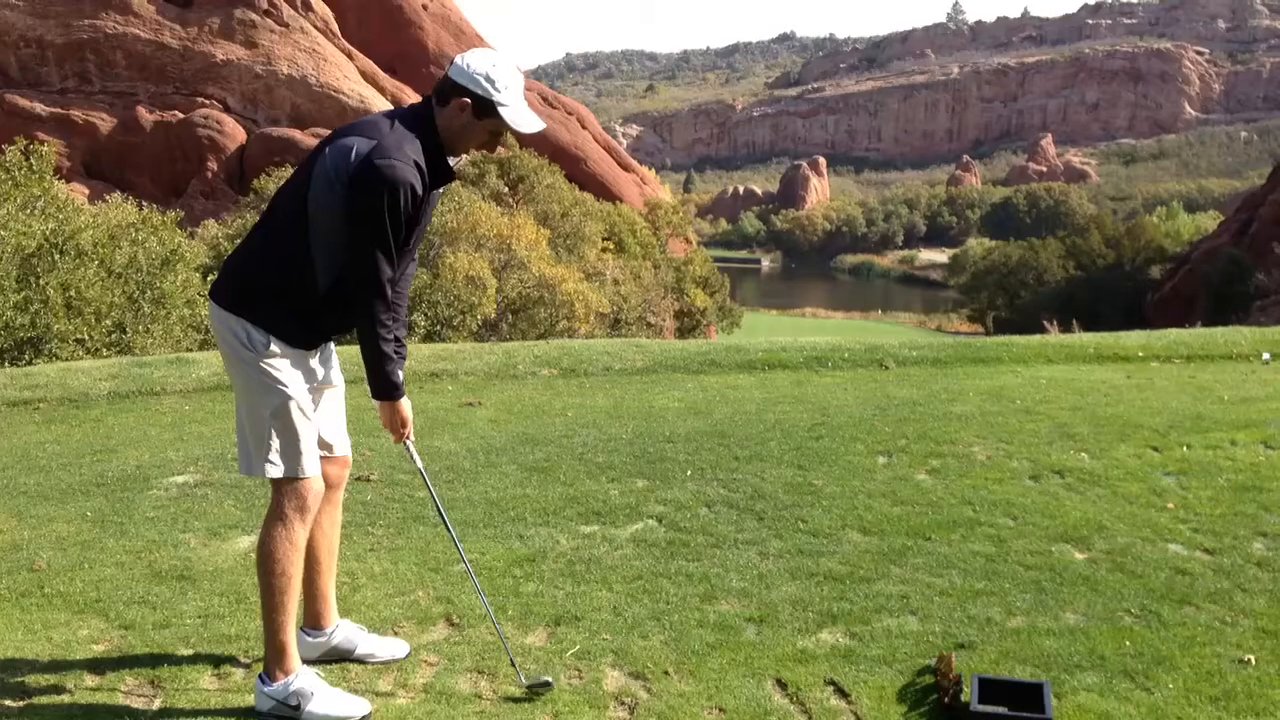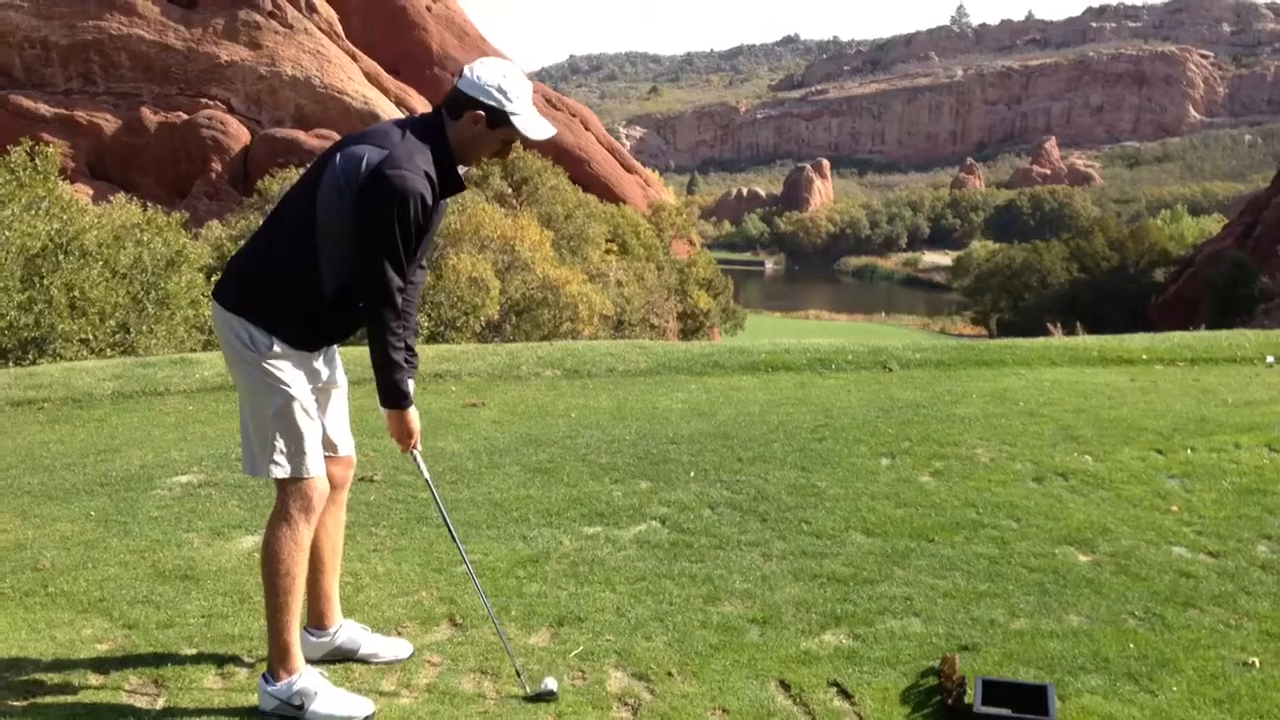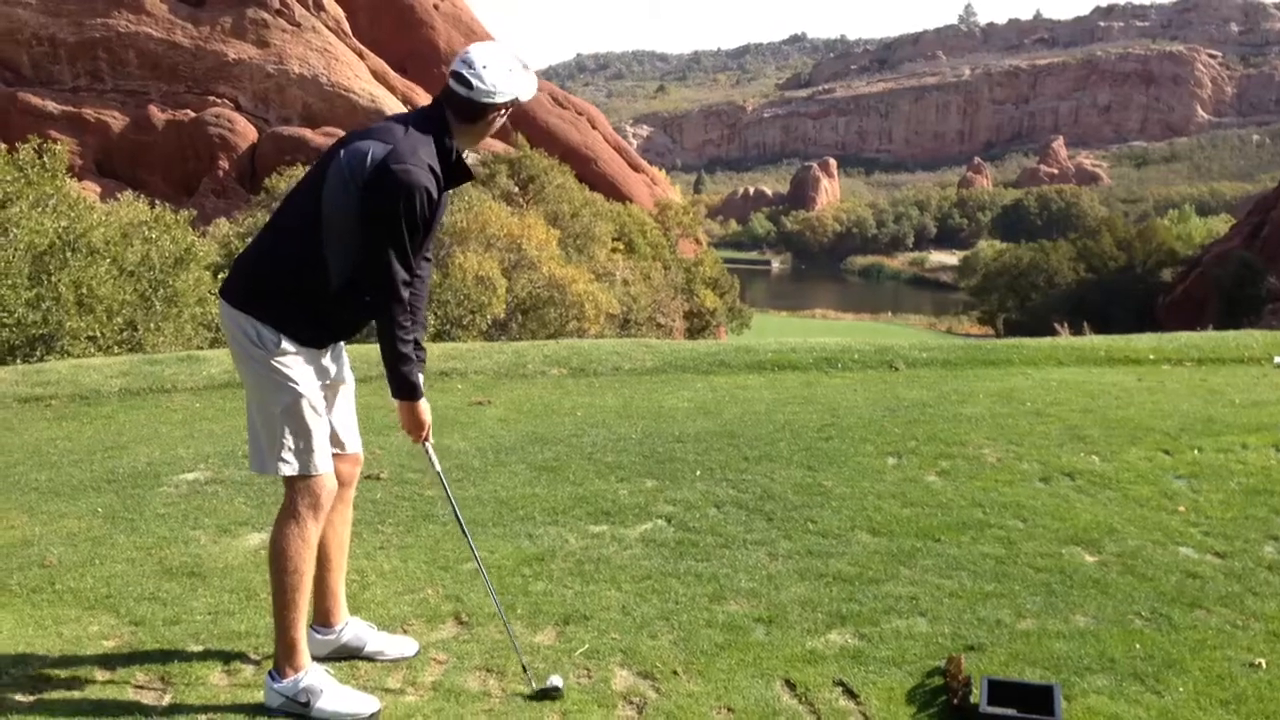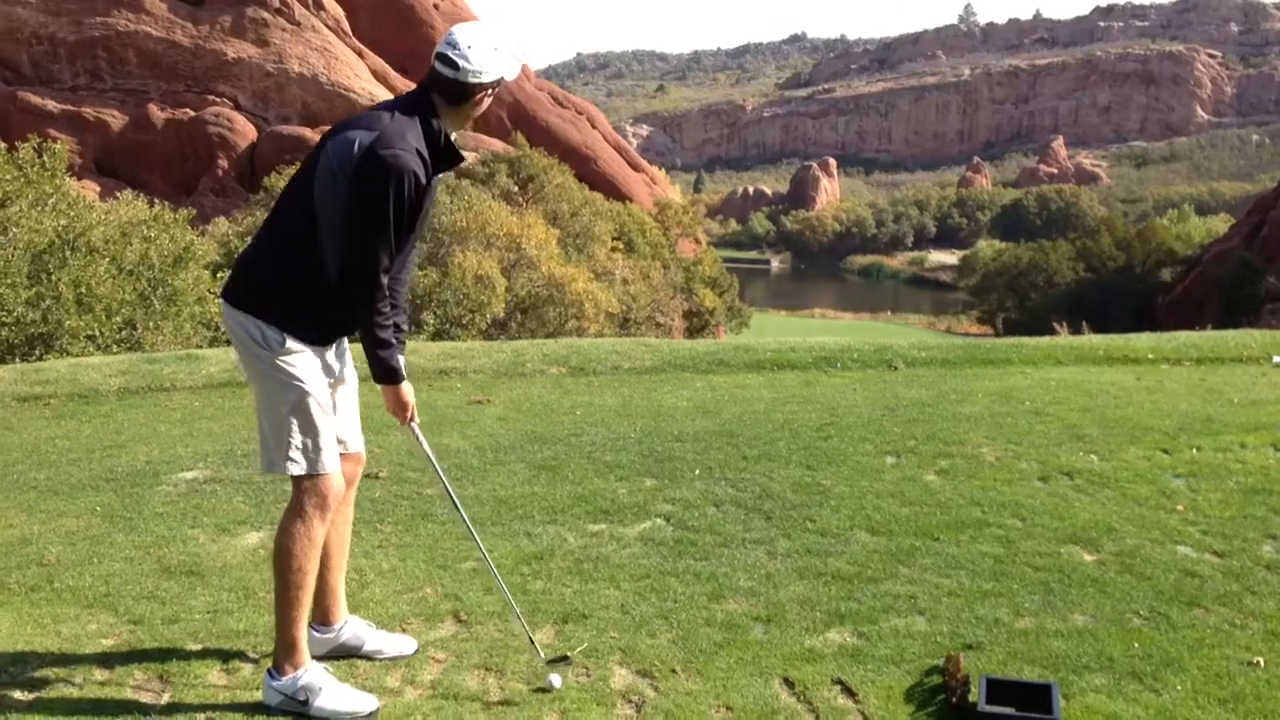
dt=0.3s
person 1, frame 1
left shoulder: (415, 153)
right shoulder: (391, 164)
left elbow: (393, 277)
right elbow: (372, 286)
left wrist: (394, 372)
right wrist: (389, 389)
left hip: (304, 323)
right hip: (264, 323)
left knee: (332, 471)
right knee: (299, 491)
left ankle: (321, 628)
person 1, frame 2
left shoulder: (423, 159)
right shoulder: (400, 176)
left elbow: (405, 279)
right elbow: (383, 294)
left wrist: (405, 381)
right wrist: (397, 399)
left hip: (307, 323)
right hip: (265, 324)
left knee: (336, 470)
right knee: (304, 491)
left ankle: (325, 627)
person 1, frame 3
left shoulder: (425, 151)
right shoulder: (407, 171)
left elbow: (411, 274)
right elbow: (388, 287)
left wrist: (415, 374)
right wrist: (408, 392)
left hip: (313, 322)
right hip: (275, 323)
left knee: (343, 468)
right knee: (311, 489)
left ankle: (330, 625)
person 1, frame 4
left shoulder: (410, 136)
right shoulder: (394, 156)
left elbow: (387, 266)
right elbow: (367, 276)
left wrist: (393, 358)
right wrist: (391, 375)
left hip: (316, 320)
right hip: (277, 320)
left knee: (345, 469)
right knee: (318, 489)
left ankle: (331, 623)
